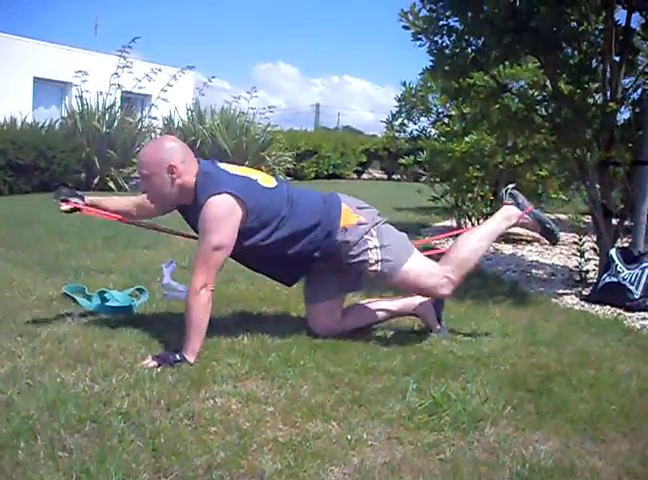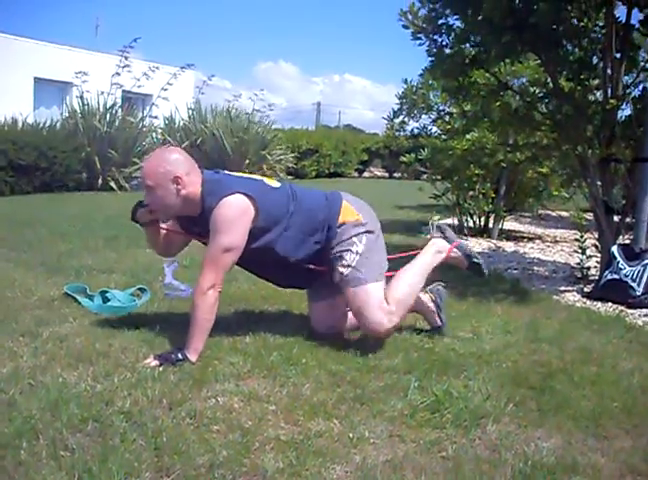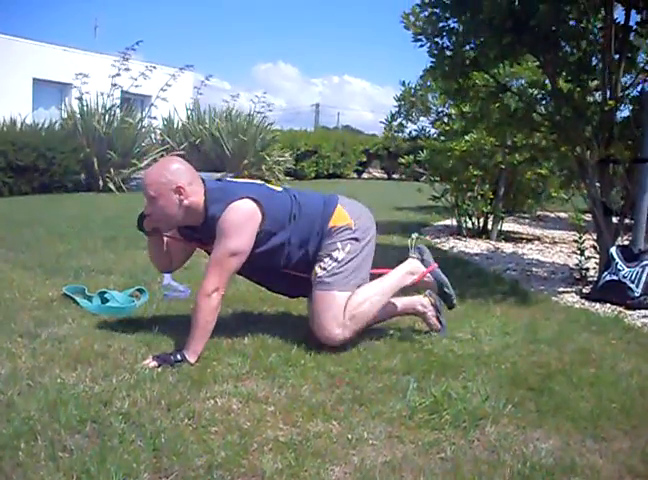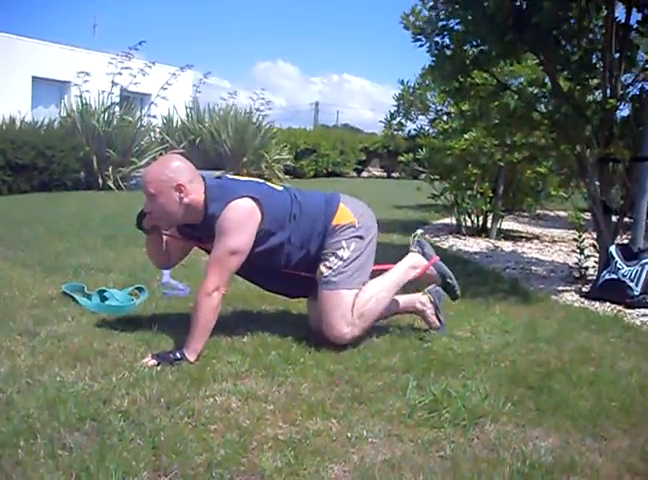
dt=0.2s
person 1, frame 1
left shoulder: (218, 203)
right shoulder: (187, 187)
left elbow: (201, 286)
right elbow: (136, 207)
left wrist: (187, 355)
right wrist: (89, 201)
left hip: (347, 226)
right hip: (328, 239)
left knee: (442, 280)
right knee: (325, 325)
left ankle: (509, 214)
right ankle: (418, 307)
person 1, frame 2
left shoulder: (230, 206)
right shoulder: (189, 206)
left elbow: (209, 286)
right elbow: (165, 249)
left wrist: (189, 353)
right wrist: (148, 223)
left hip: (349, 221)
right hip: (328, 236)
left knee: (378, 323)
right knee: (325, 325)
left ankle: (437, 248)
right ankle: (423, 299)
person 1, frame 3
left shoulder: (236, 211)
right shoulder: (189, 215)
left elbow: (212, 290)
right elbow: (166, 264)
left wrist: (188, 354)
right wrist: (152, 231)
left hip: (344, 224)
right hip: (327, 232)
left knee: (332, 332)
right knee: (326, 323)
left ankle: (412, 269)
right ankle: (420, 303)
person 1, frame 4
left shoulder: (234, 211)
right shoulder: (188, 213)
left elbow: (213, 289)
right elbow: (165, 261)
left wrist: (188, 352)
right wrist: (151, 230)
left hip: (344, 223)
right hip: (327, 231)
left knee: (342, 330)
right knee: (321, 324)
left ankle: (414, 263)
right ankle: (419, 301)
